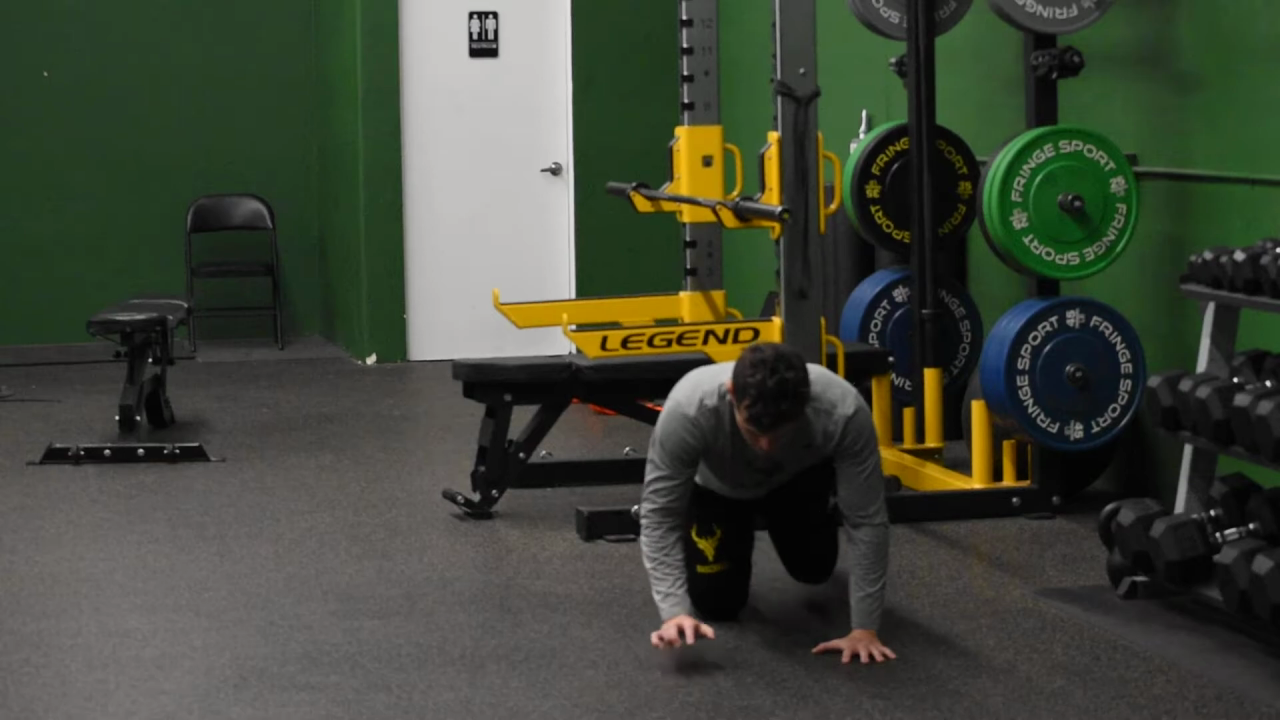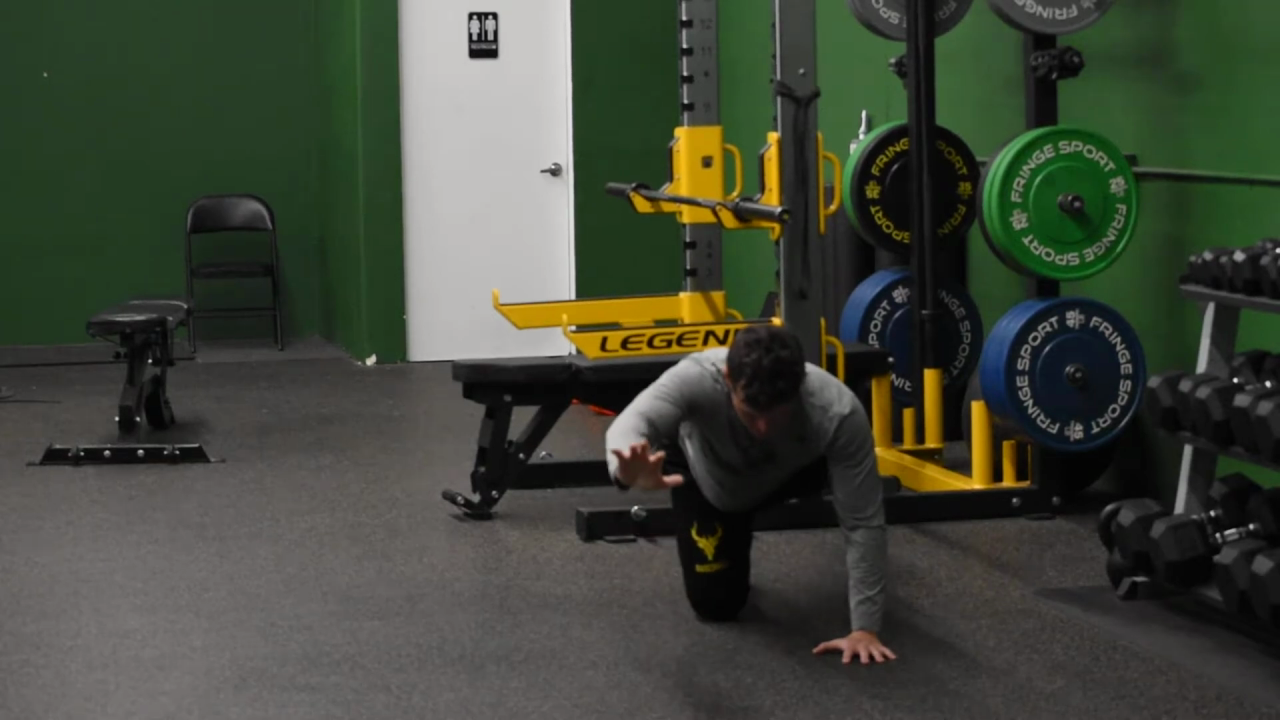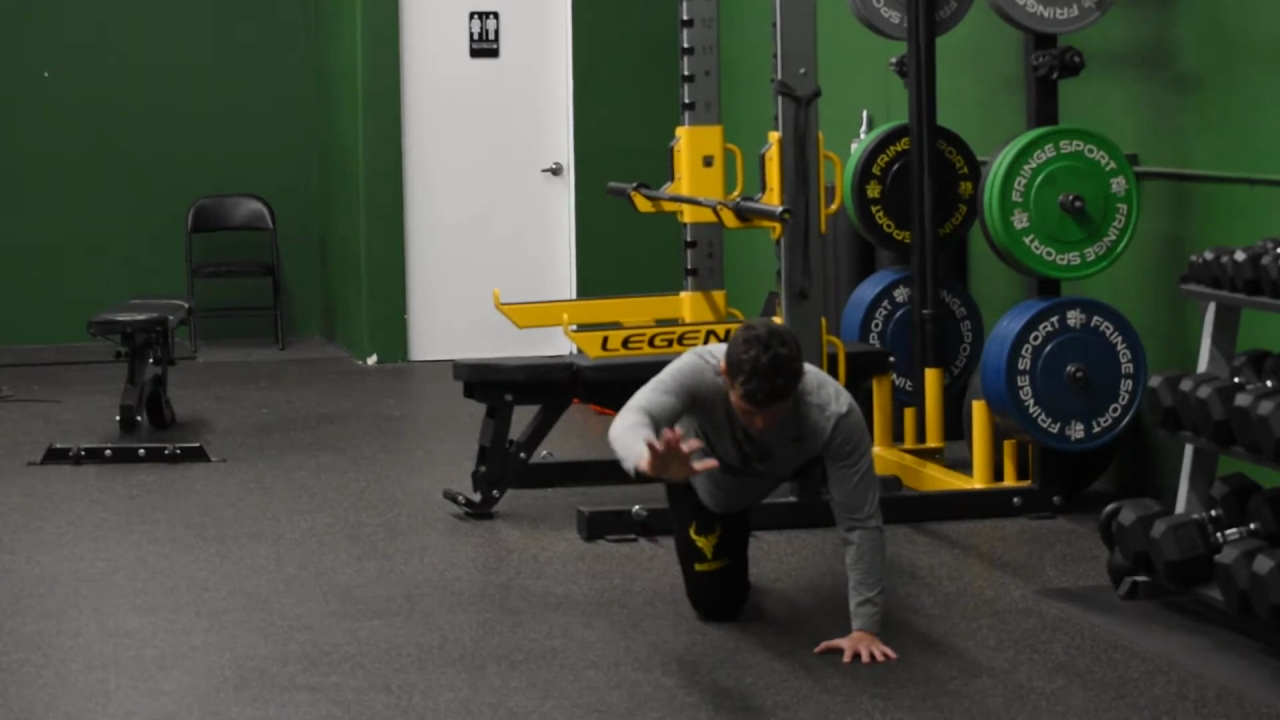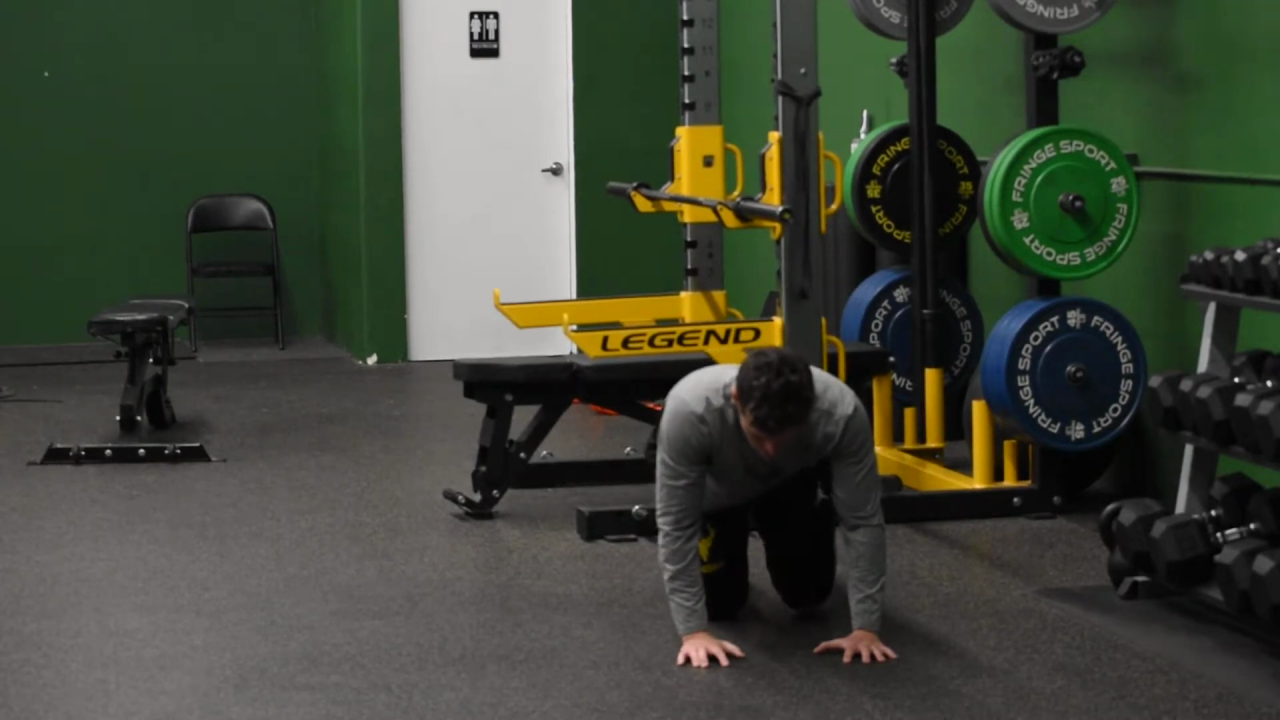
dt=0.7s
person 1, frame 1
left shoulder: (843, 412)
right shoulder: (689, 409)
left elbow: (867, 521)
right elbow: (658, 514)
left wrist: (864, 628)
right wrist: (675, 608)
left knee: (812, 570)
right knee: (718, 602)
person 1, frame 2
left shoulder: (838, 412)
right shoulder: (698, 377)
left elbow: (863, 522)
right elbow: (632, 421)
left wrist: (864, 628)
right wrist: (629, 472)
left hip: (792, 473)
right hip: (706, 474)
right knee: (716, 604)
person 1, frame 3
left shoulder: (834, 413)
right shoulder: (699, 371)
left elbow: (861, 522)
right elbow: (628, 422)
left wrist: (865, 628)
right wrist: (648, 461)
left hip: (783, 464)
right hip: (699, 472)
right knee: (717, 603)
person 1, frame 4
left shoulder: (840, 413)
right shoulder: (690, 410)
left elbow: (862, 521)
right elbow: (676, 525)
left wrist: (865, 628)
right wrist: (693, 630)
left knee: (806, 594)
right knee: (720, 603)
